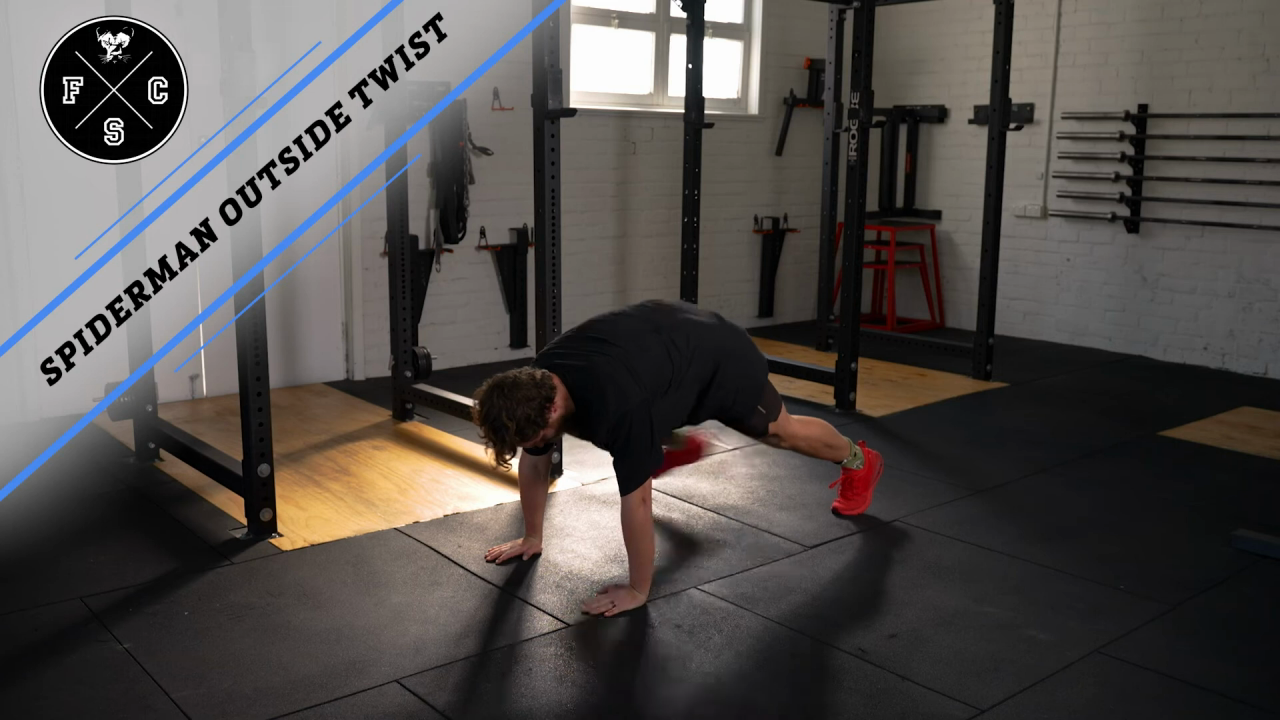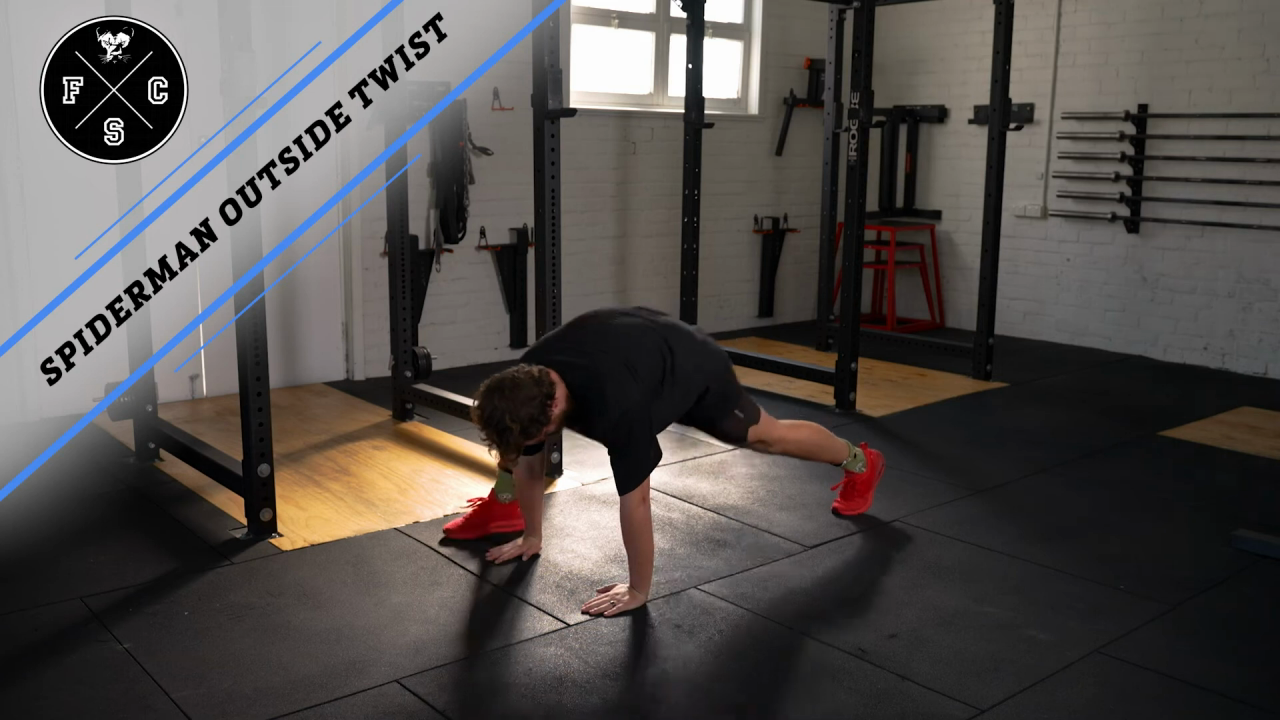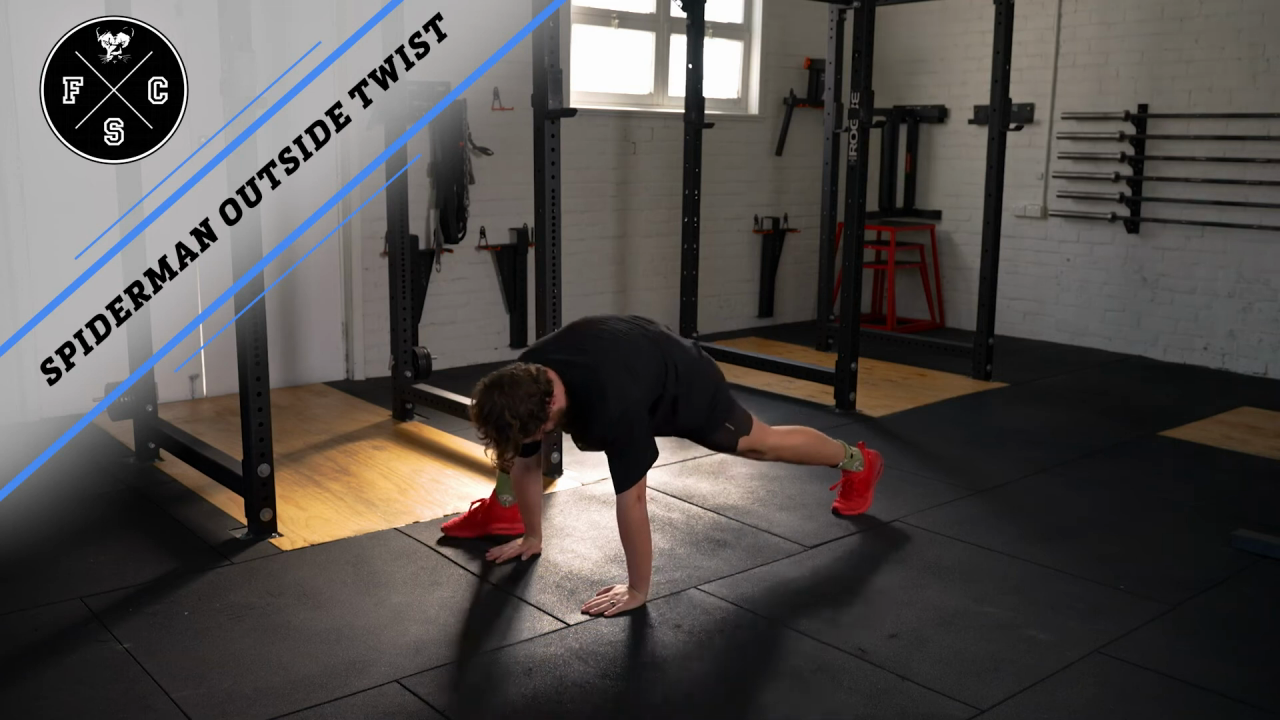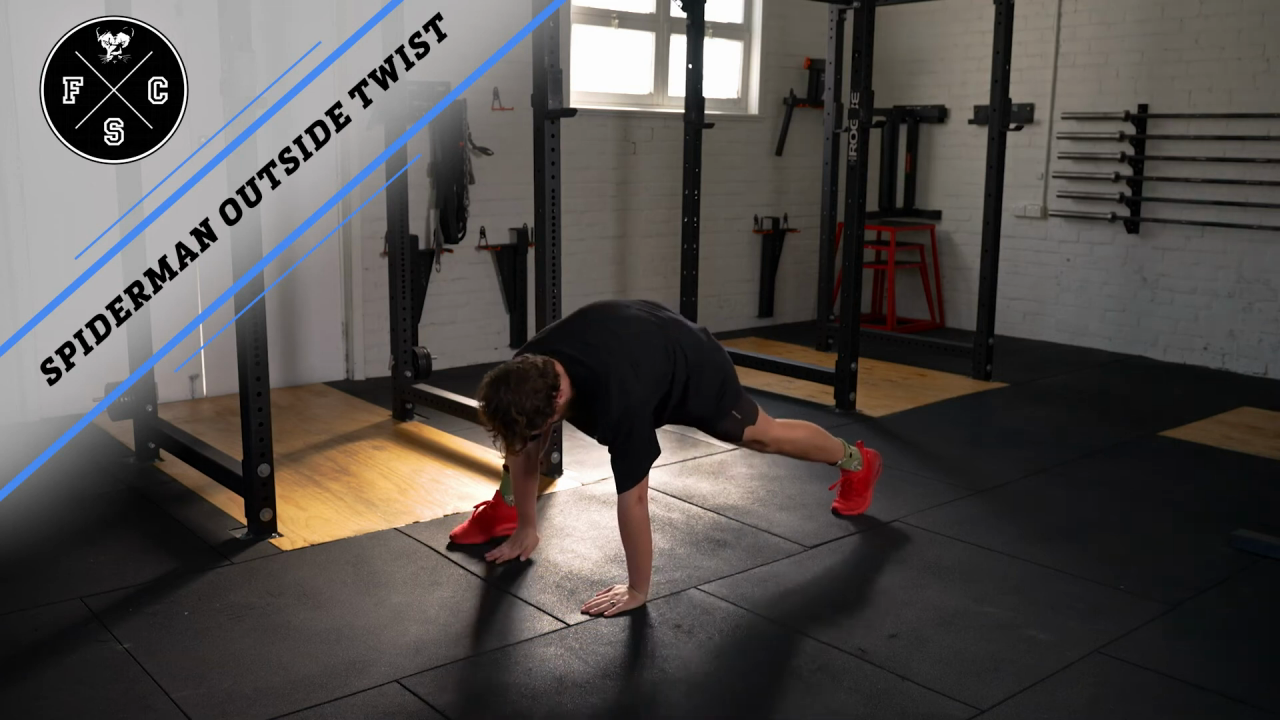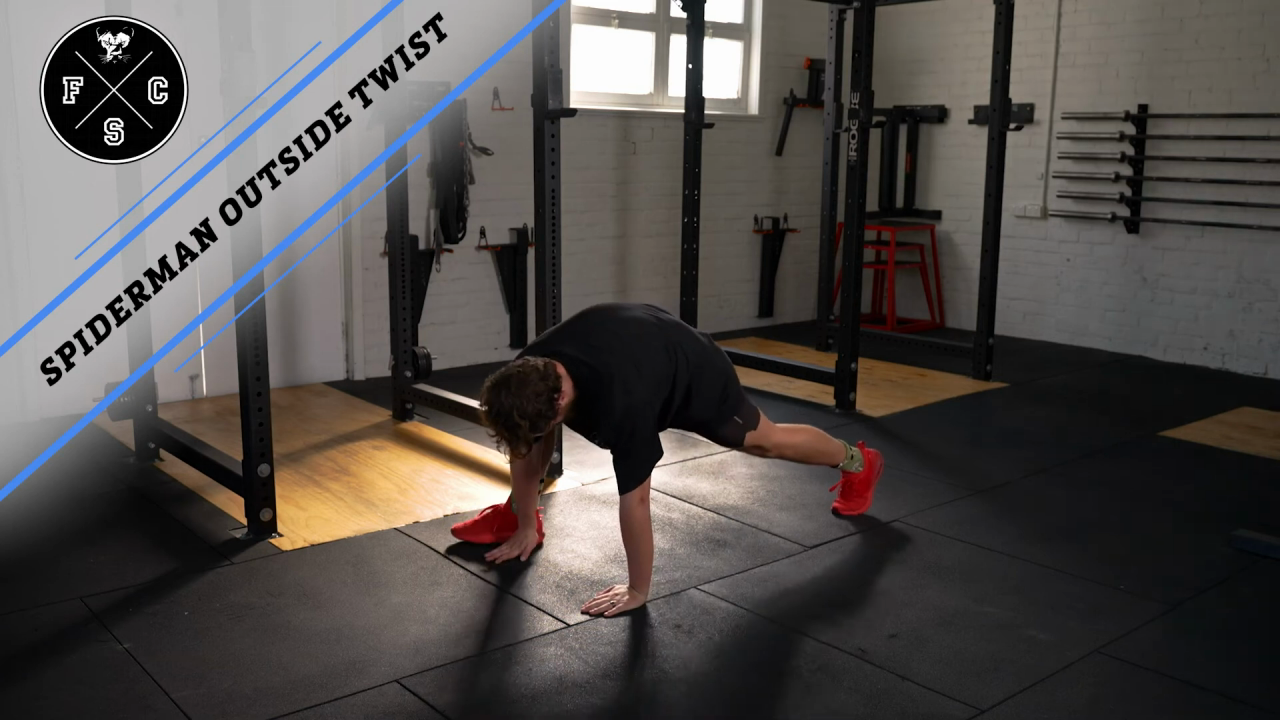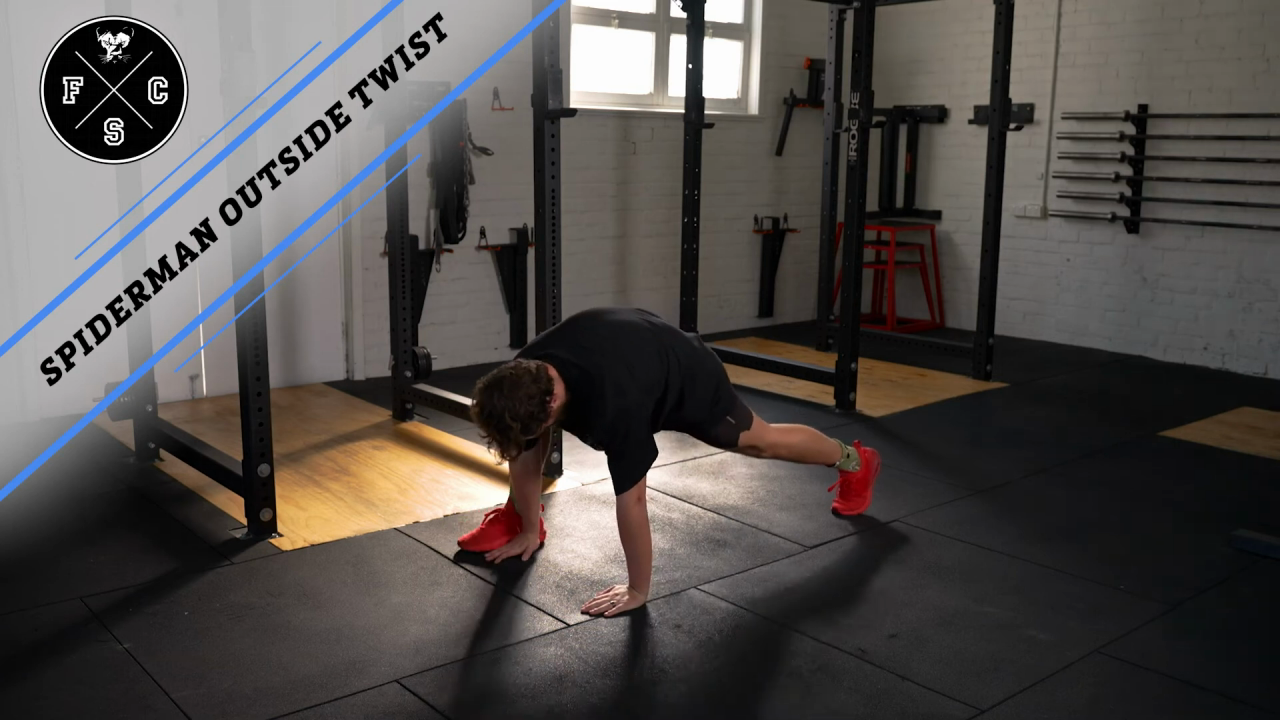
dt=0.3s
person 1, frame 1
left shoulder: (615, 406)
right shoulder: (536, 386)
left elbow: (636, 501)
right elbow: (533, 463)
left wrist: (638, 589)
right wrist: (532, 536)
left hip: (722, 359)
right hip: (666, 336)
left knee: (780, 432)
left ankle: (858, 461)
right ankle: (679, 443)
person 1, frame 2
left shoulder: (615, 404)
right shoulder: (525, 386)
left elbow: (635, 501)
right elbow: (527, 459)
left wrist: (637, 590)
right wrist: (532, 535)
left hip: (694, 372)
right hip: (637, 348)
left knee: (764, 435)
left ankle: (859, 462)
right ankle: (504, 506)
person 1, frame 3
left shoulder: (611, 404)
right shoulder: (523, 386)
left elbow: (631, 499)
right elbow: (526, 461)
left wrist: (637, 590)
right wrist: (532, 536)
left hip: (685, 383)
right hip: (634, 350)
left knee: (759, 442)
left ankle: (856, 462)
right ankle: (504, 507)
person 1, frame 4
left shoulder: (617, 400)
right shoulder: (527, 375)
left elbow: (632, 498)
right elbow: (524, 448)
left wrist: (637, 590)
right wrist: (525, 527)
left hip: (696, 370)
right hip: (640, 339)
left knee: (762, 435)
left ankle: (856, 462)
right ankle: (507, 509)
person 1, frame 5
left shoulder: (619, 402)
right shoulder: (528, 378)
left elbow: (635, 501)
right elbow: (526, 451)
left wrist: (638, 591)
right wrist: (525, 526)
left hip: (697, 375)
right hip: (641, 341)
left knee: (765, 440)
left ankle: (856, 462)
right ankle: (515, 514)
person 1, frame 6
left shoulder: (612, 403)
right shoulder: (523, 379)
left elbow: (631, 500)
right elbow: (525, 457)
left wrist: (638, 589)
right wrist: (528, 530)
left hip: (688, 378)
right hip: (632, 350)
left knee: (760, 440)
left ankle: (854, 462)
right ankle: (515, 516)
